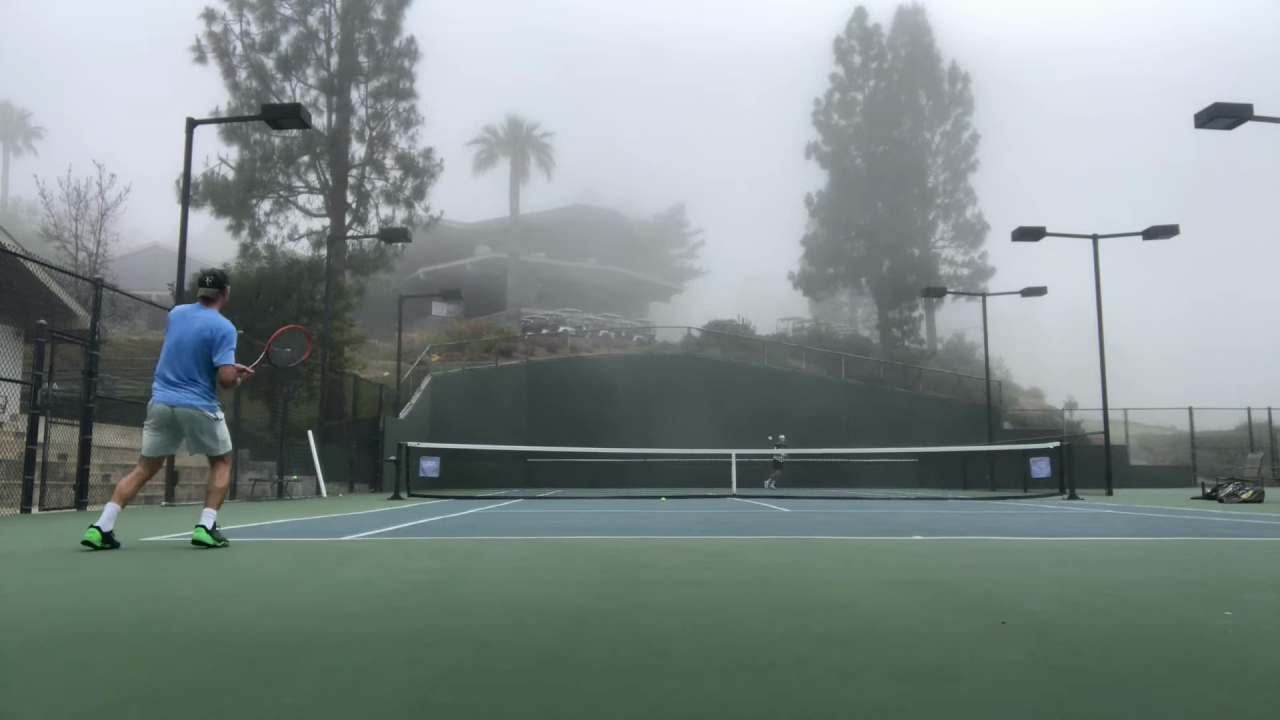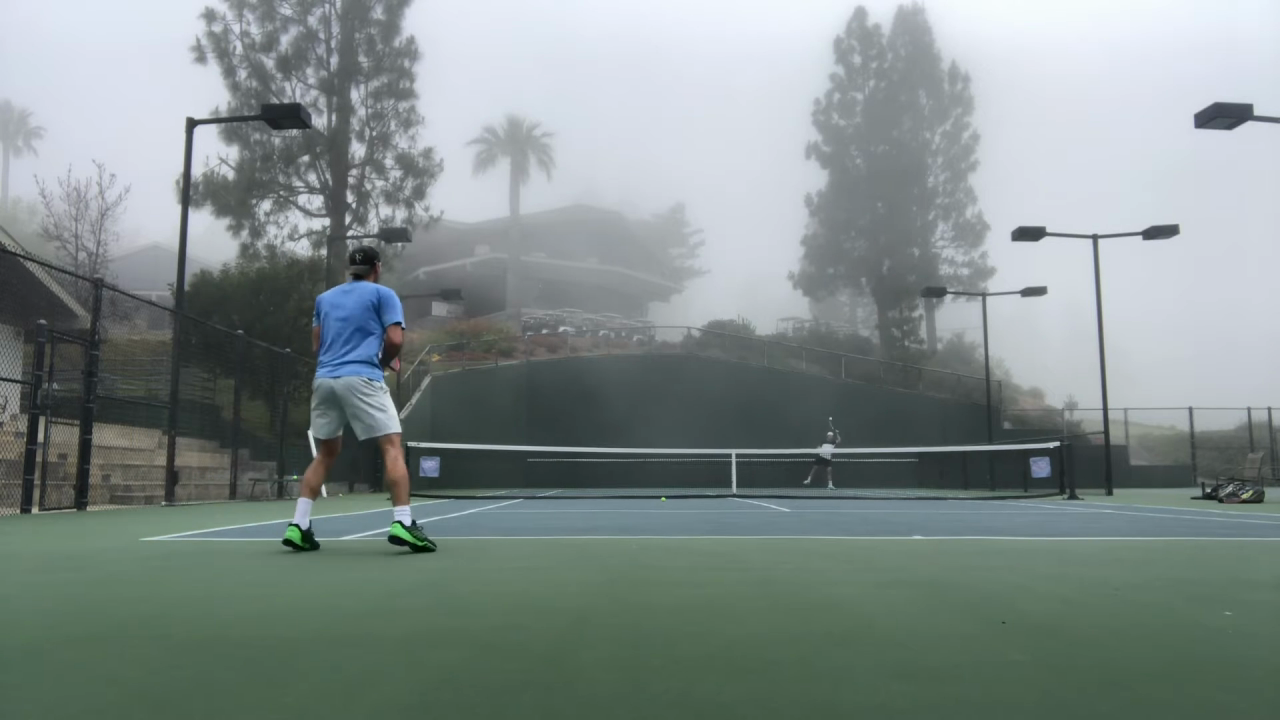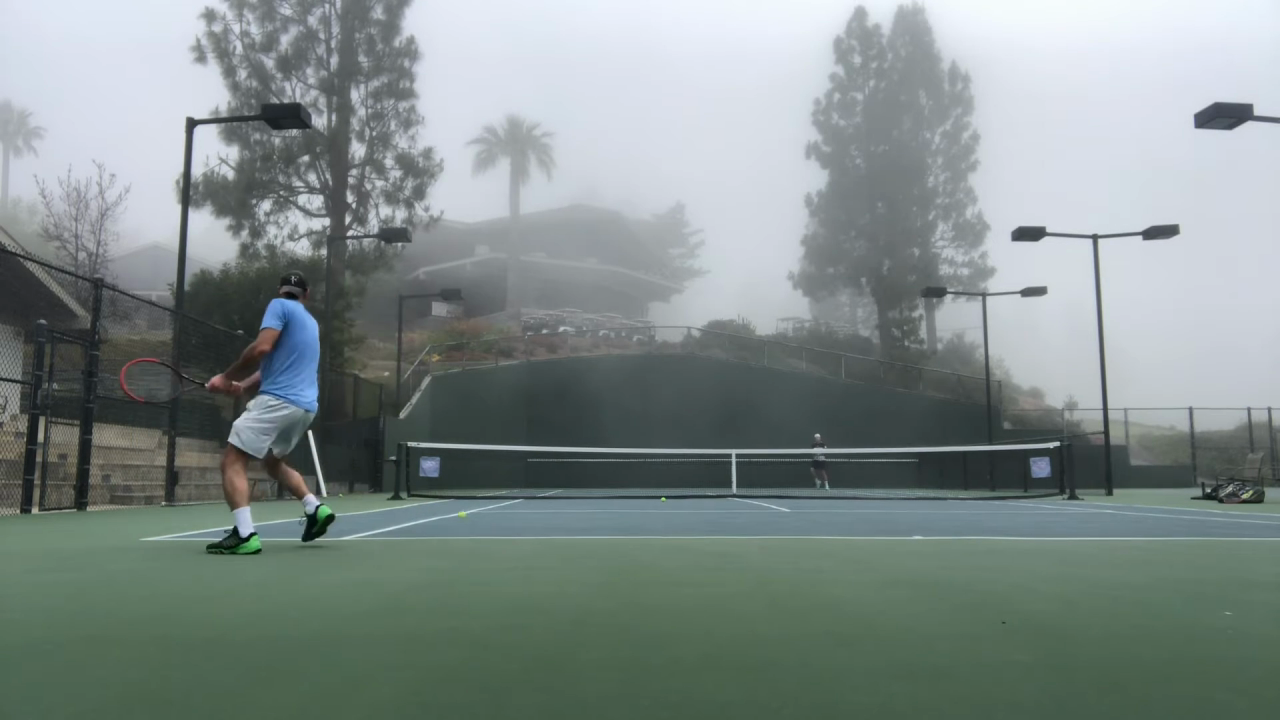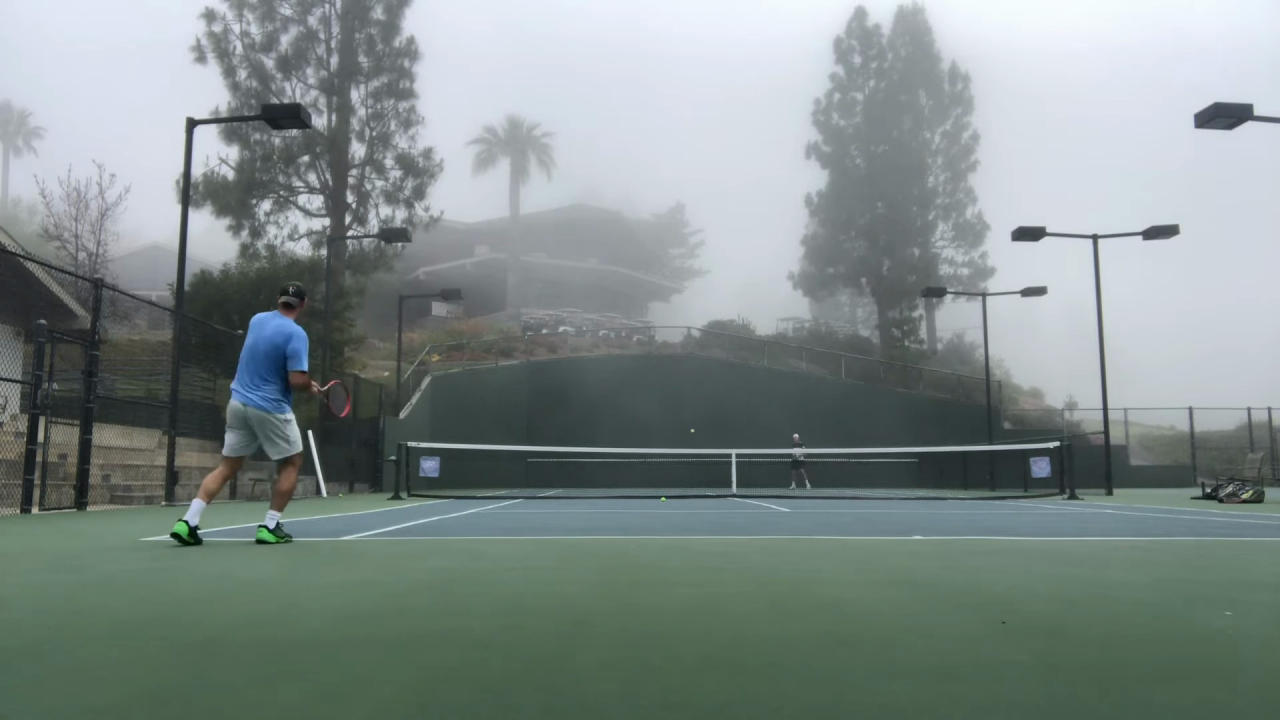
dt=1s
person 1, frame 1
left shoulder: (176, 313)
right shoulder: (224, 327)
right elbow: (224, 378)
left wrist: (229, 366)
right wrist: (236, 378)
left hip: (161, 403)
right hip: (199, 407)
left knee: (146, 468)
right knee: (222, 463)
left ankle: (100, 528)
right ankle: (206, 527)
person 1, frame 2
left shoulder: (324, 298)
right shoulder: (383, 294)
left elbow: (316, 344)
right elbow: (395, 340)
right wrist: (382, 363)
left hip: (325, 381)
right hip: (363, 380)
left knee: (325, 455)
right knee: (392, 450)
left ankle: (299, 526)
right ankle: (403, 524)
person 1, frame 3
left shoulder: (280, 306)
right shoulder: (311, 322)
left elbow: (262, 347)
left wrist: (226, 378)
right wrist: (242, 386)
left hip: (278, 403)
right hip: (304, 406)
left knee: (232, 464)
right knee: (274, 462)
left ankle: (245, 535)
right ankle: (315, 509)
person 1, frame 4
left shoulder: (257, 320)
right shoulder: (297, 334)
right elbow: (296, 381)
left wrist: (298, 366)
right wrist: (309, 385)
left hip: (239, 402)
right hip: (271, 408)
left knee: (227, 467)
right knee: (292, 463)
left ankle: (188, 523)
right ankle: (270, 526)
